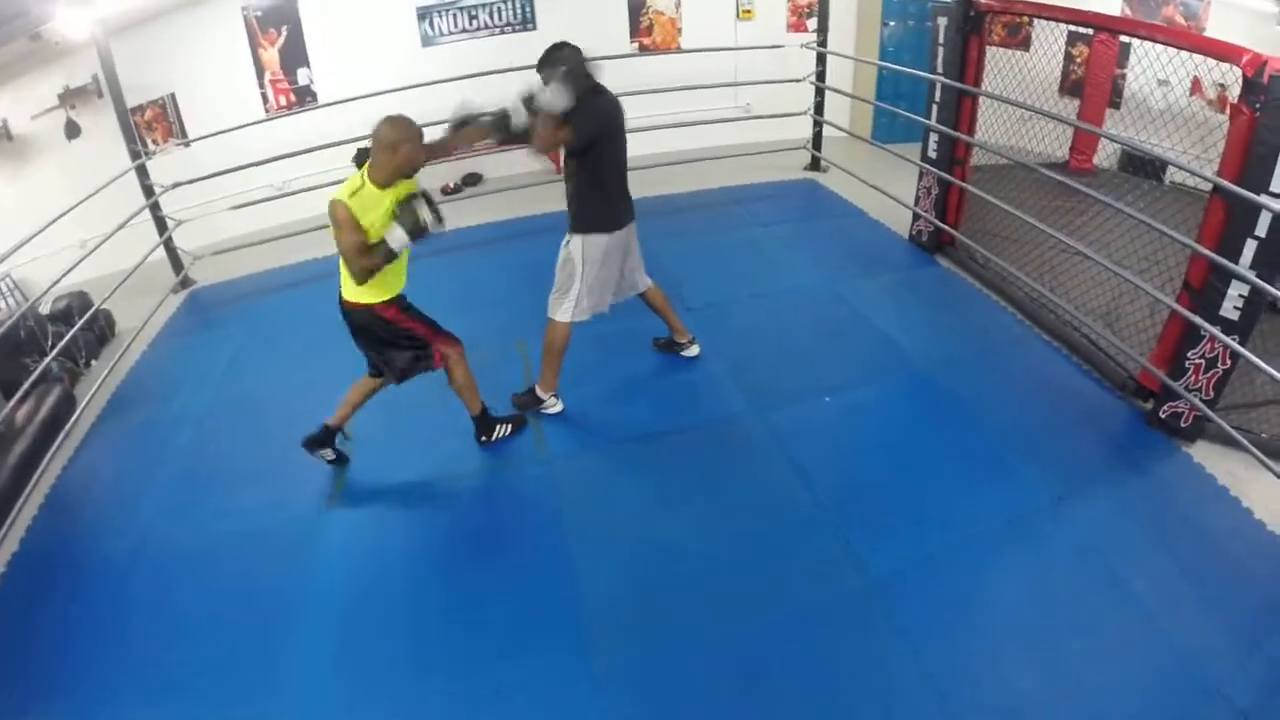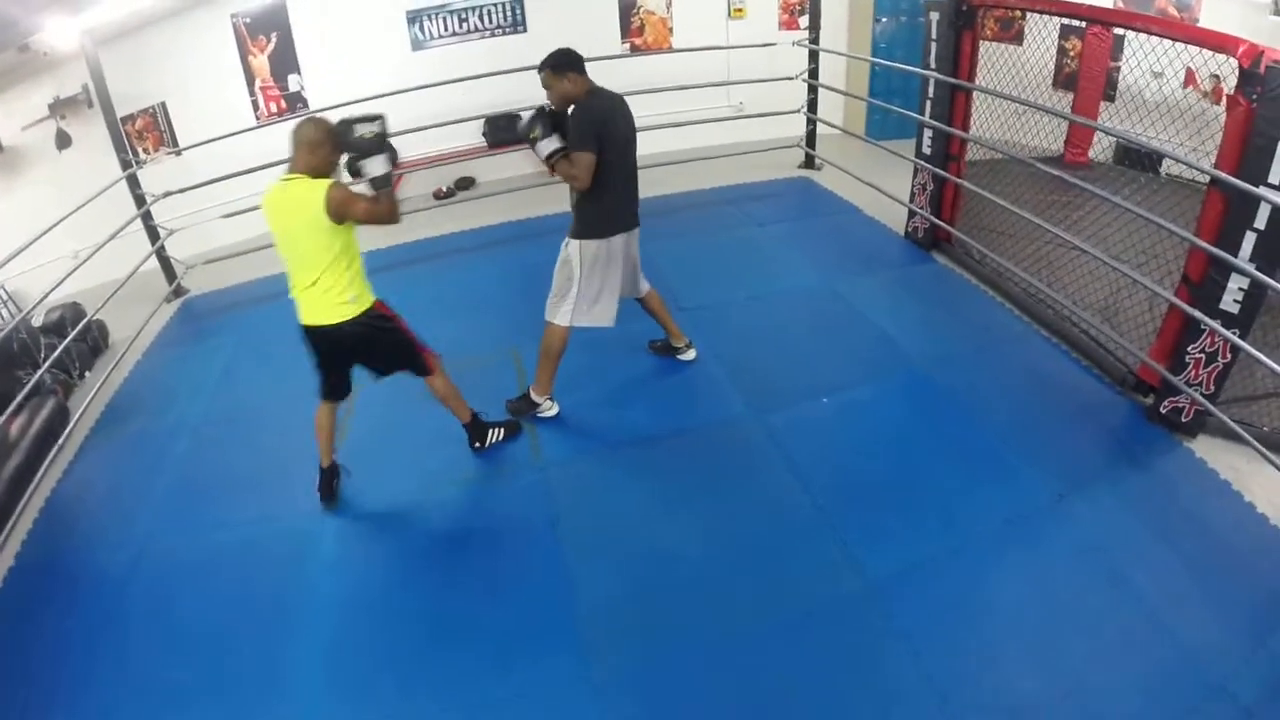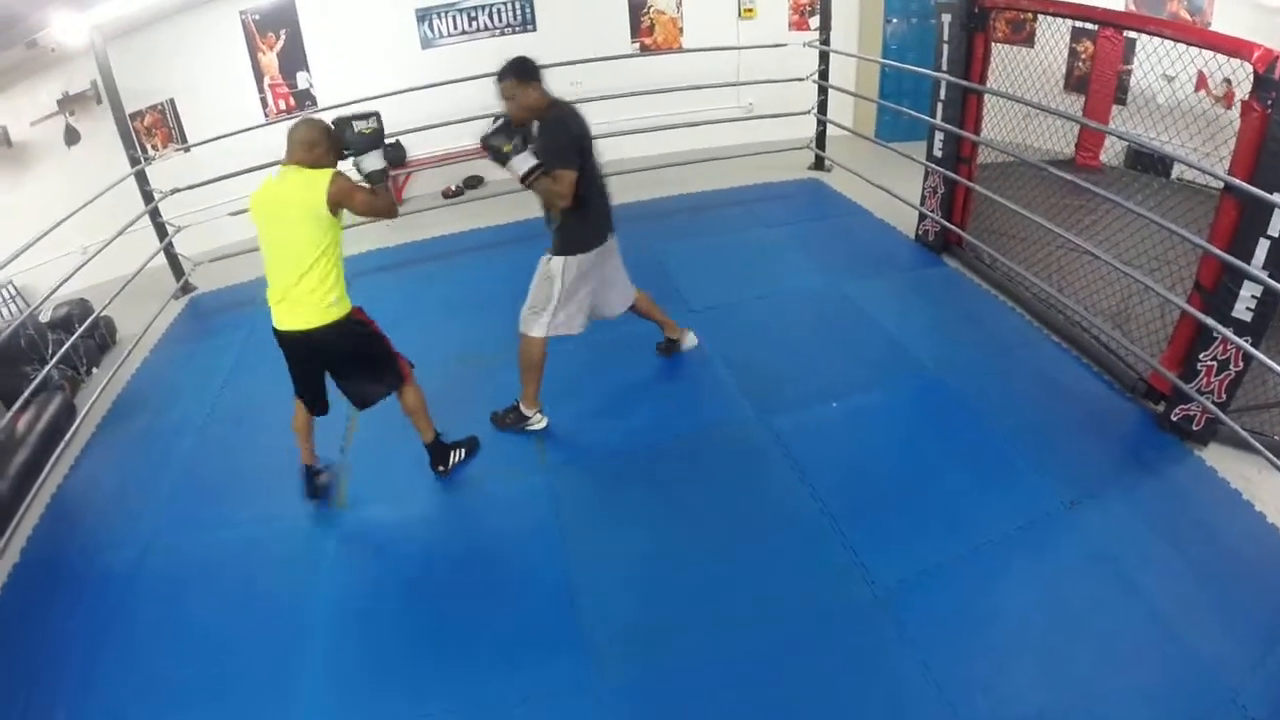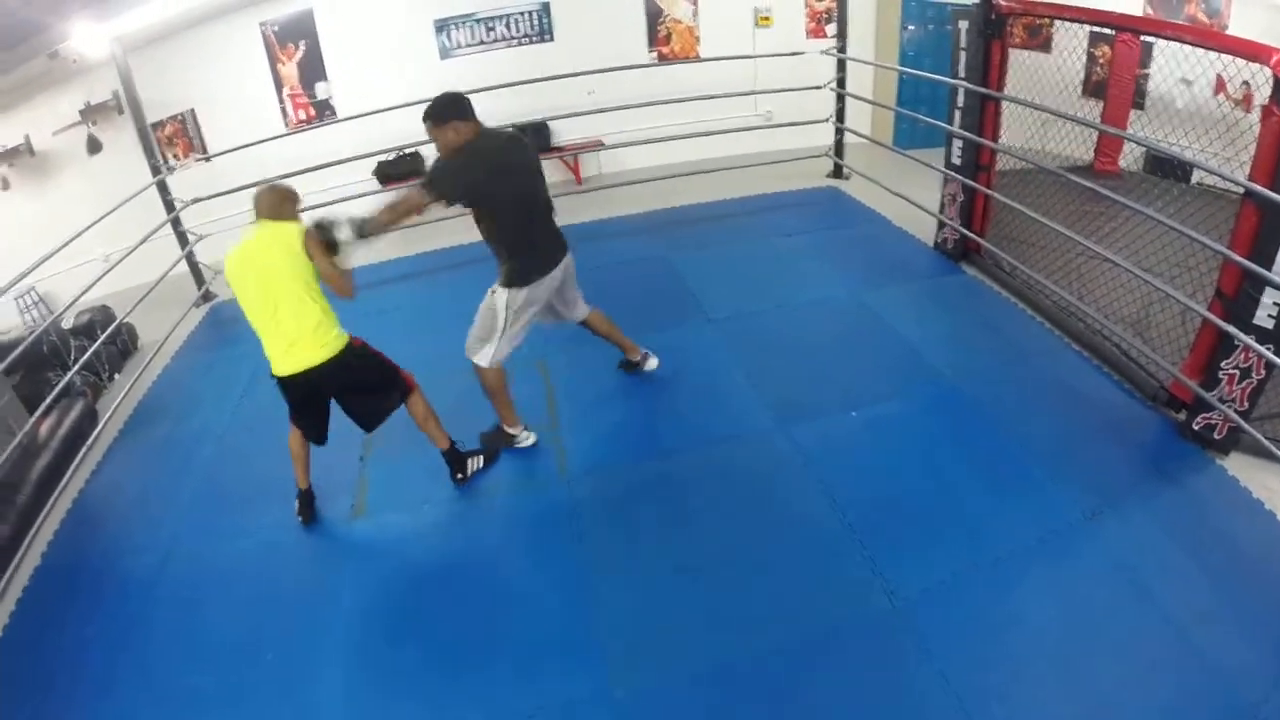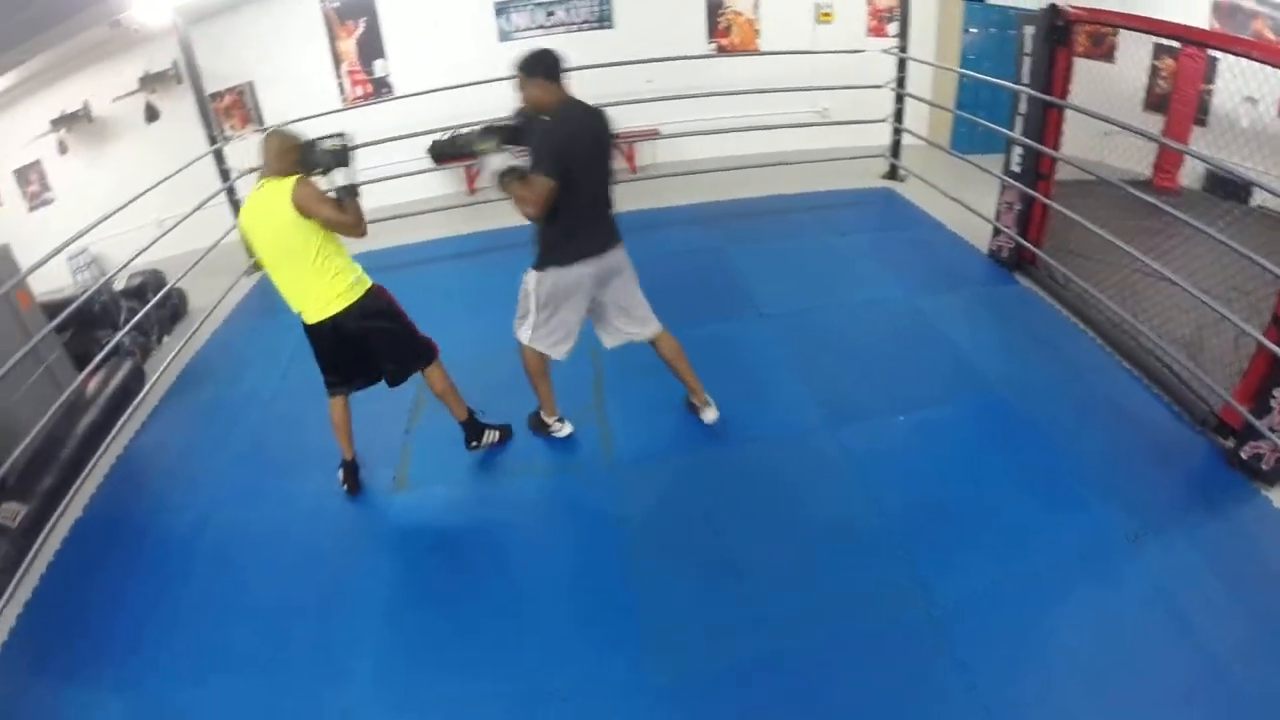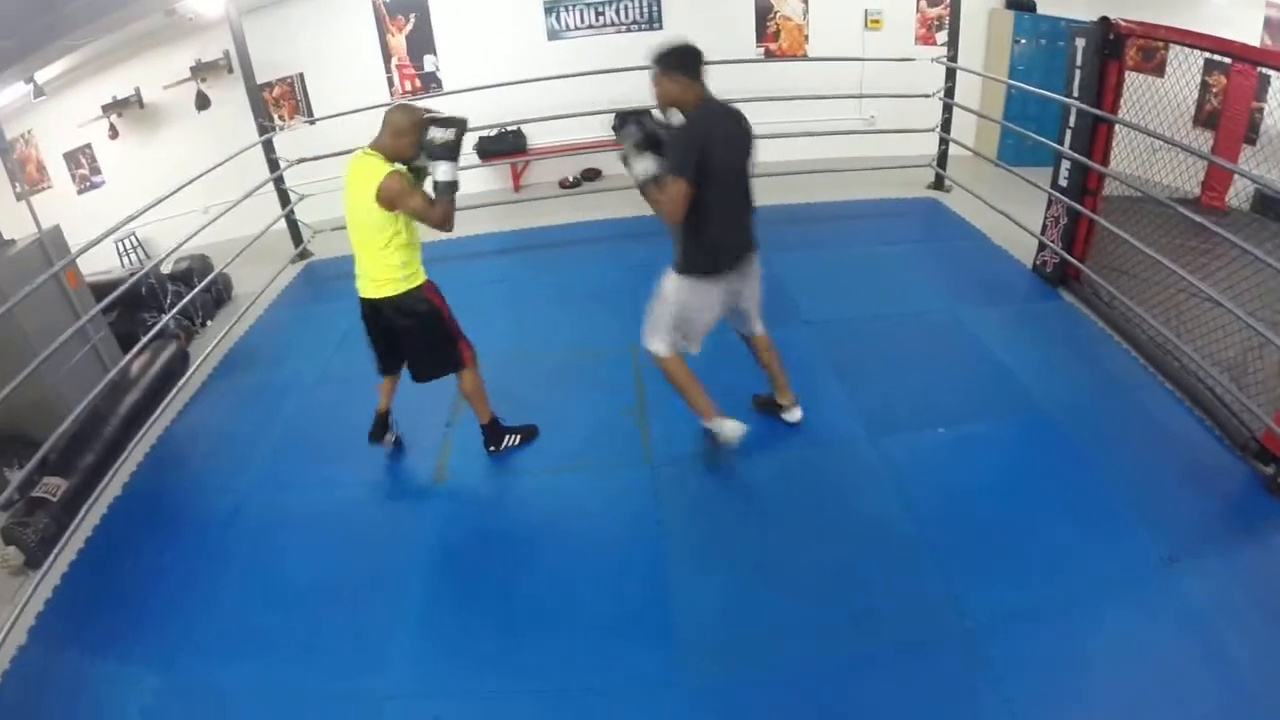
dt=0.4s
person 1, frame 1
left shoulder: (595, 107)
right shoulder: (592, 99)
left elbow: (544, 141)
right elbow: (534, 120)
left wrist: (558, 90)
right wrist: (481, 119)
left hip: (593, 227)
right hip: (618, 217)
left knee: (562, 308)
right knee: (638, 281)
left ankle: (545, 394)
right ankle: (684, 339)
person 1, frame 2
left shoulder: (586, 114)
right shoulder: (614, 102)
left elbow: (581, 178)
left wrist: (547, 141)
right wrist: (558, 131)
left hip: (594, 230)
right hip: (625, 221)
left knee: (560, 311)
right knee: (636, 285)
left ankle: (540, 397)
right ankle: (680, 343)
person 1, frame 3
left shoulder: (557, 127)
right shoulder: (560, 115)
left elbow: (562, 195)
left wrist: (517, 159)
right wrist: (516, 149)
left hip: (575, 243)
right hip: (598, 232)
left knee: (533, 324)
right knee: (618, 293)
left ankle: (529, 410)
right ankle: (678, 335)
person 1, frame 4
left shoulder: (466, 162)
right shoulder: (515, 144)
left elbow: (407, 206)
left wrist: (356, 227)
left hip: (523, 274)
right hip: (557, 256)
left knee: (483, 354)
right knee: (579, 311)
left ankle: (514, 430)
right ankle: (638, 355)
person 1, frame 5
left shoulder: (551, 133)
right shoulder: (595, 119)
left elbow: (533, 206)
left wrist: (507, 175)
left hip: (561, 261)
right hip: (607, 249)
left knee: (531, 336)
right knee: (648, 327)
left ankle: (551, 418)
right ankle: (701, 399)
person 1, frame 6
left shoulder: (690, 133)
right shoulder: (734, 119)
left elbow: (673, 210)
left wrist: (642, 165)
right wrist: (666, 147)
left hip: (701, 267)
right hip: (743, 253)
left knee: (661, 345)
right knee: (752, 327)
left ankle: (717, 423)
right ankle: (786, 401)
person 2, frame 1
left shoulder: (395, 174)
right shoulder: (344, 204)
left elbow: (442, 147)
right elbow: (360, 271)
right wrist: (399, 235)
left hip: (382, 297)
right hip: (367, 304)
left knee: (382, 373)
right knee: (450, 350)
left ankle: (324, 435)
right ankle: (485, 426)
person 2, frame 2
left shoulder: (272, 198)
right shoulder: (330, 194)
right elbow: (387, 214)
right wrist: (376, 162)
left hip: (312, 323)
right hip: (355, 315)
left knee: (330, 396)
right knee: (429, 365)
left ankle: (326, 477)
right ankle: (478, 432)
person 2, frame 3
left shoulder: (259, 196)
right shoulder: (328, 184)
right elbow: (388, 209)
right wrist: (371, 158)
left hip: (286, 327)
right hip: (333, 320)
left knee: (305, 400)
right knee: (402, 376)
left ankle: (311, 473)
right ankle: (439, 453)
person 2, frame 4
left shoulder: (231, 261)
right shoulder: (298, 235)
right elbow: (345, 289)
right wrist: (329, 254)
left hip: (286, 369)
right hip: (331, 352)
left knee: (298, 424)
right knee: (408, 389)
left ankle: (305, 499)
right ankle: (456, 462)
person 2, frame 5
left shoulder: (246, 215)
right shoulder: (296, 189)
right elbow: (355, 227)
right wrist: (344, 186)
left hip: (317, 320)
right hip: (358, 300)
left knee: (338, 390)
right knee: (427, 359)
left ankle: (349, 469)
right ankle: (473, 430)
person 2, frame 6
left shoulder: (358, 162)
right shoulder: (389, 181)
right elbow: (443, 221)
left wrist: (421, 167)
right wrist: (445, 167)
left hip: (371, 294)
right hip: (405, 292)
left knee: (392, 364)
right knee: (463, 358)
left ankle: (383, 419)
right ankle: (493, 434)
